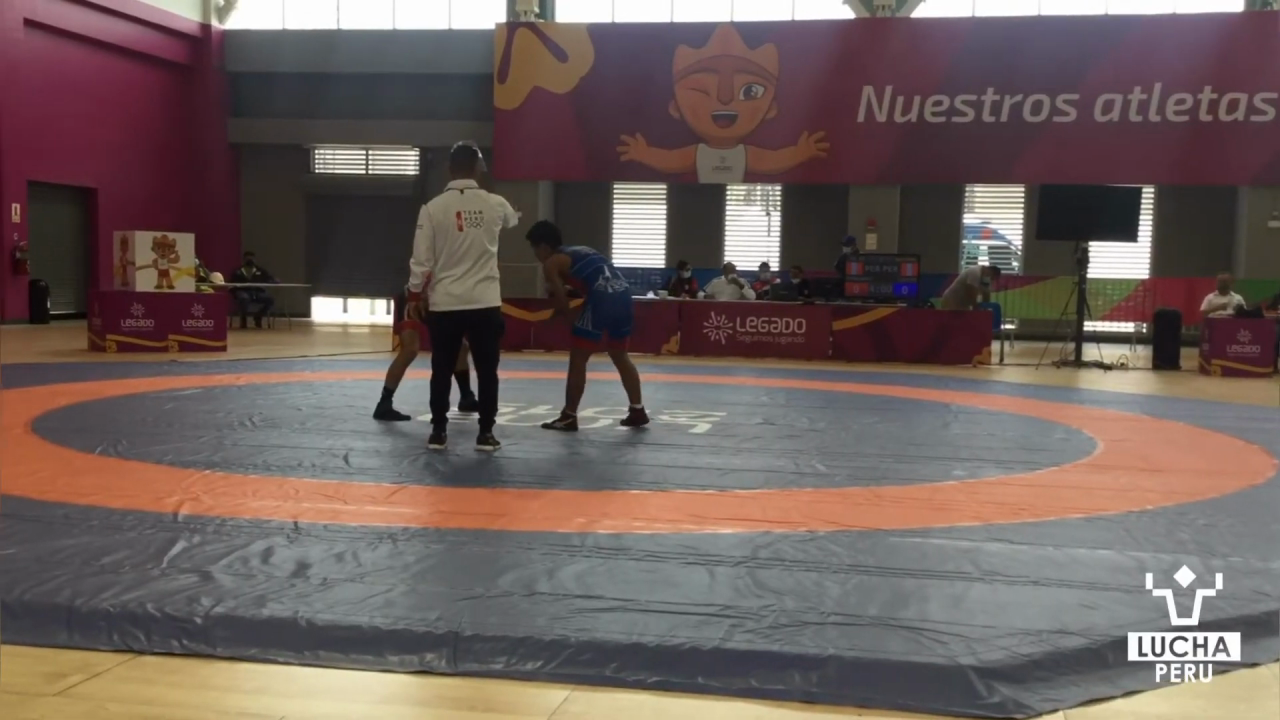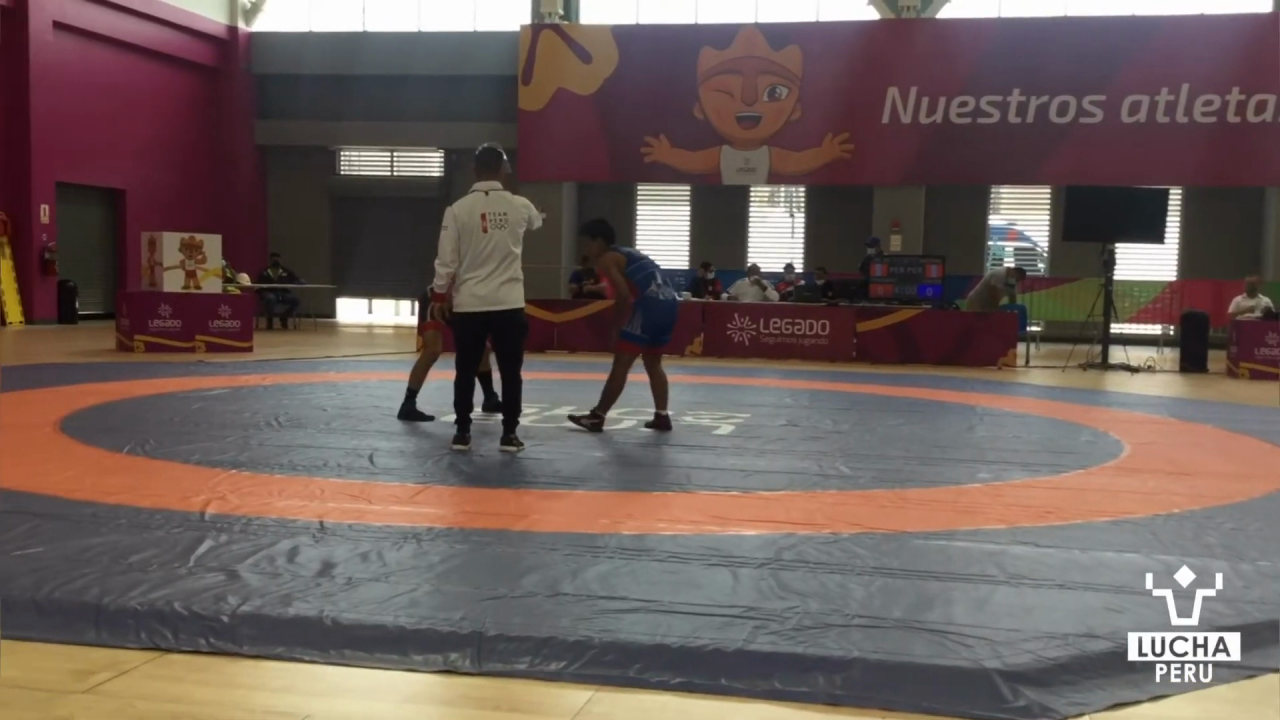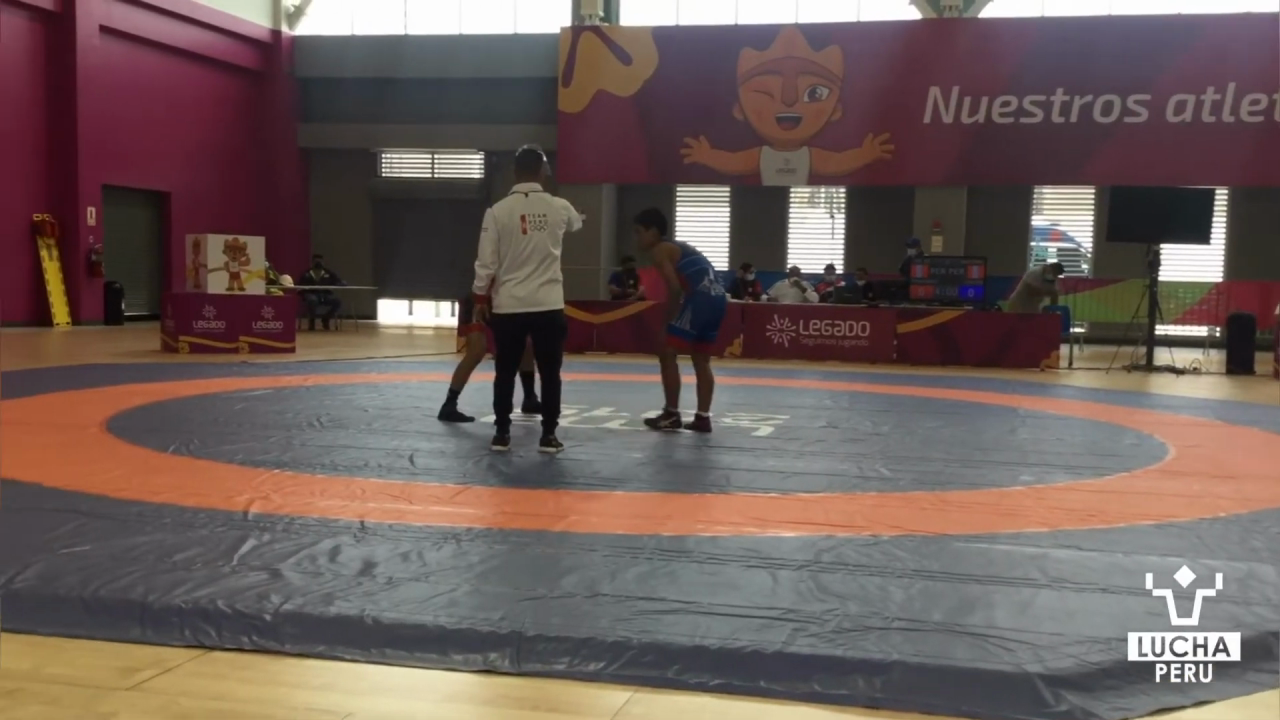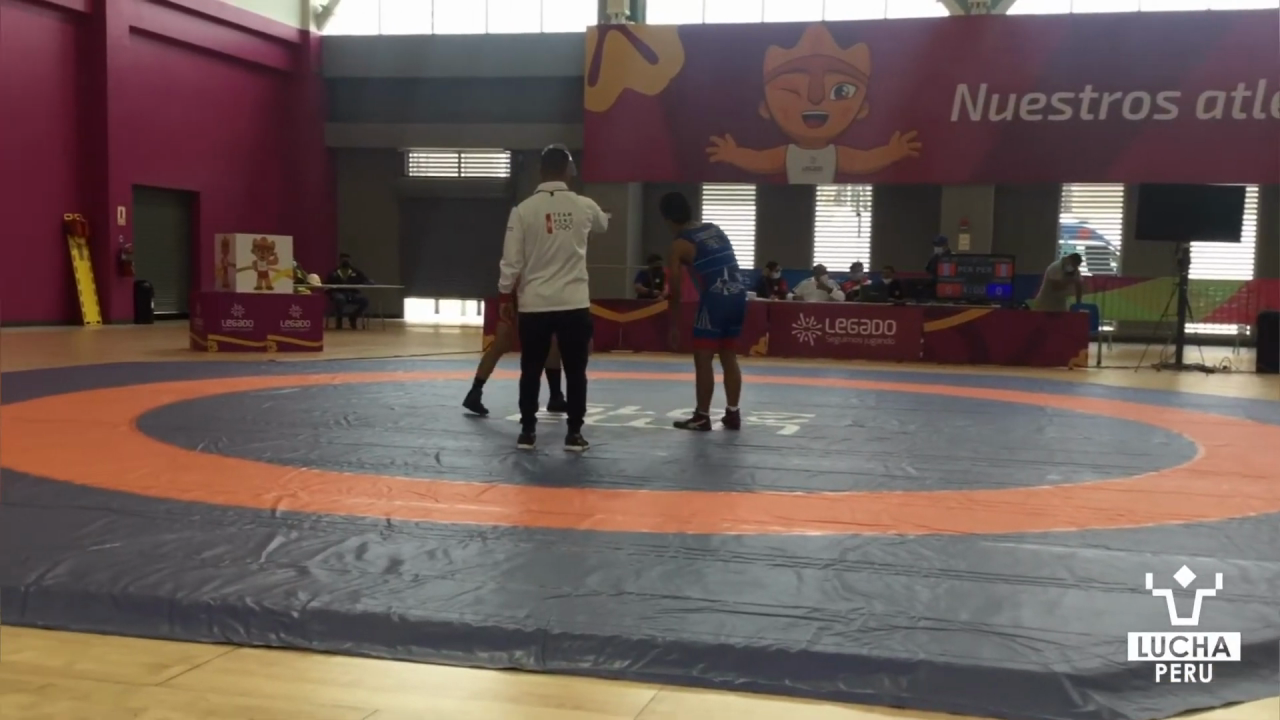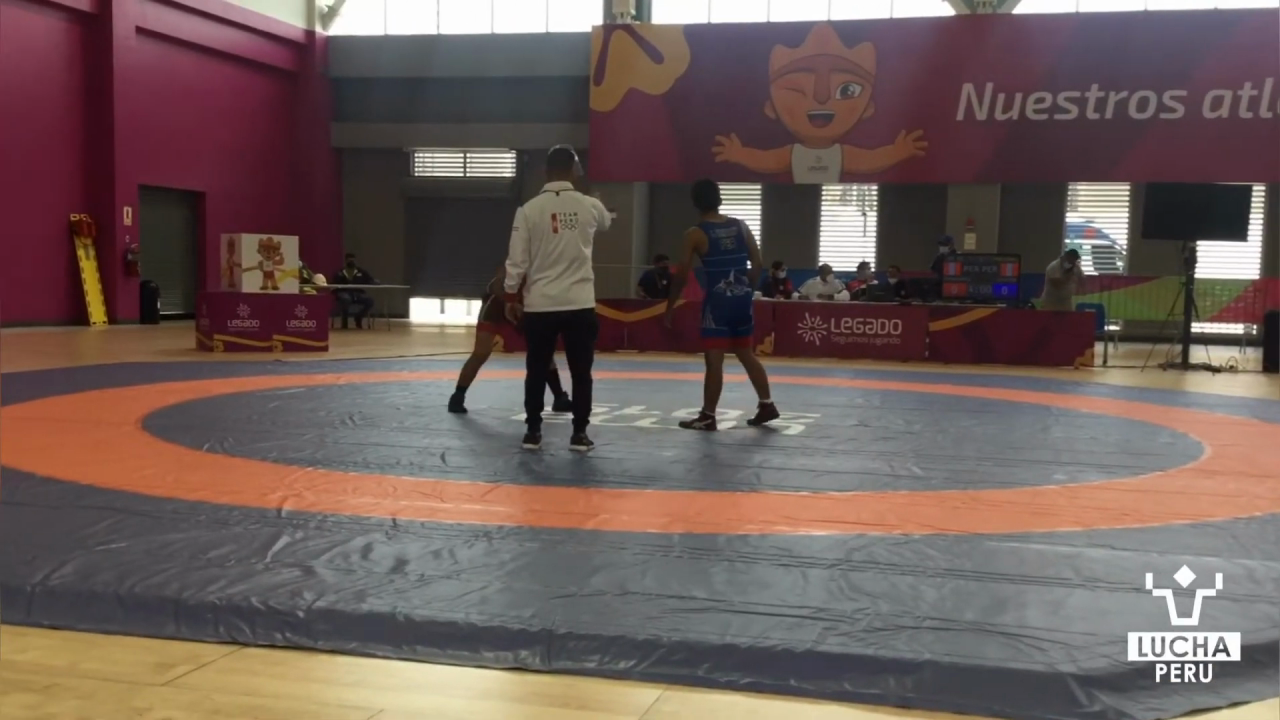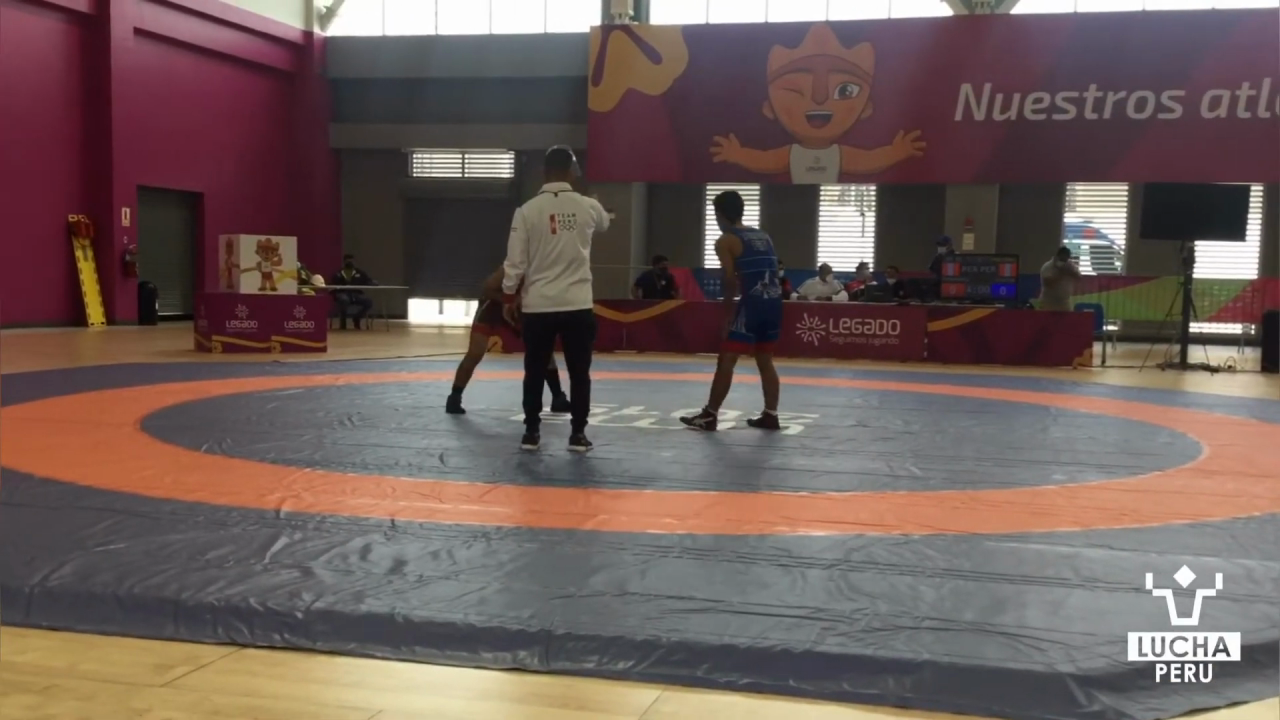
dt=0.4s
person 1, frame 1
left shoulder: (433, 207)
right shoulder: (496, 204)
left elbow: (422, 258)
right elbow: (512, 219)
left wrist: (415, 295)
left hip: (444, 303)
right hip: (485, 302)
left knee: (442, 370)
right knee: (487, 370)
left ankle: (438, 432)
right ankle: (486, 433)
person 1, frame 2
left shoulder: (458, 209)
right shoulder: (521, 206)
left elbow: (446, 260)
right elbow: (536, 221)
left wrist: (439, 296)
left hip: (468, 304)
right hip: (509, 303)
left knee: (466, 371)
right knee: (511, 372)
left ankle: (463, 433)
right ankle: (510, 434)
person 1, frame 3
left shoulder: (498, 211)
right shoulder: (560, 208)
left elbow: (486, 262)
right elbow: (576, 224)
left wrist: (480, 298)
left hip: (508, 306)
right hip: (548, 305)
left knee: (505, 372)
right knee: (549, 373)
left ankle: (502, 434)
right ankle: (548, 436)
person 1, frame 4
left shoulder: (523, 209)
right shoulder: (585, 206)
left elbow: (512, 260)
right elbow: (602, 226)
left wrist: (505, 297)
left hip: (534, 304)
right hip: (574, 304)
left knee: (531, 371)
right knee: (575, 371)
left ankle: (527, 432)
right ankle: (574, 434)
person 1, frame 5
left shoulder: (530, 209)
right shoulder: (591, 206)
left elbow: (517, 260)
right elbow: (606, 223)
left wrist: (511, 296)
left hip: (540, 304)
right hip: (580, 303)
left knee: (537, 371)
right knee: (581, 372)
left ankle: (533, 432)
right ankle: (579, 434)
person 1, frame 6
left shoulder: (527, 210)
right shoulder: (589, 206)
left elbow: (515, 261)
right elbow: (604, 223)
left wrist: (509, 297)
left hip: (537, 305)
right hip: (578, 304)
left knee: (535, 371)
right knee: (579, 372)
left ankle: (531, 432)
right ankle: (578, 434)
person 2, frame 1
left shoulder: (552, 262)
right shoulder: (581, 251)
left elbow: (561, 301)
left wrist: (556, 317)
left hip: (602, 299)
right hip: (623, 296)
left knee: (578, 359)
right knee: (620, 356)
left ankle: (569, 417)
right ankle: (637, 411)
person 2, frame 2
left shoulder: (606, 259)
right shoulder: (628, 254)
left elbow: (624, 294)
left wrist: (622, 321)
left hip: (650, 304)
right hip: (669, 303)
left knee: (622, 362)
right knee: (653, 363)
left ankle: (597, 416)
right ankle: (662, 417)
person 2, frame 3
left shoulder: (660, 249)
right shoulder: (679, 246)
left elbow: (673, 287)
left wrist: (672, 314)
left hip: (700, 300)
right hip: (717, 299)
left knee: (667, 354)
right knee: (702, 362)
left ankle: (672, 414)
right ankle: (703, 418)
person 2, frame 4
left shoulder: (679, 244)
right shoulder: (715, 230)
left elbow: (675, 289)
left wrist: (673, 324)
left hip: (714, 300)
right hip: (737, 295)
left knee: (703, 360)
right knee: (728, 358)
left ankle: (702, 417)
right ankle: (733, 413)
person 2, frame 5
left shoulder: (695, 234)
right shoulder: (741, 227)
left elbow: (683, 275)
right elbow: (757, 264)
left wrist: (670, 307)
left hip: (717, 300)
right hip: (742, 298)
left knee: (714, 360)
right knee: (747, 354)
left ankle: (707, 417)
right ankle: (767, 406)
person 2, frame 6
left shoulder: (725, 241)
right shoulder: (764, 236)
left elbow: (730, 278)
right elbow: (771, 272)
left wrist: (729, 306)
left hip: (753, 303)
right hip: (773, 301)
left knee: (727, 360)
right knee: (765, 361)
left ankle: (709, 415)
right ankle: (770, 415)
person 3, frame 1
left shoulder: (747, 155)
right shoulder: (695, 154)
left elbow: (774, 161)
right elbow: (667, 161)
left wrist: (800, 153)
right wrist: (644, 155)
person 3, frame 2
left shoulder: (771, 156)
right shoulder: (719, 155)
left elbow: (798, 163)
right elbow: (692, 162)
left wrist: (825, 155)
right wrist: (668, 156)
person 3, frame 3
left shoulder: (811, 157)
right shoulder: (759, 156)
left elbow: (839, 163)
right elbow: (731, 163)
left wrist: (865, 155)
right wrist: (707, 157)
person 3, frame 4
left shoulder: (838, 155)
right shoulder: (785, 154)
left elbow: (865, 161)
right elbow: (757, 161)
left wrist: (892, 153)
right wrist: (733, 155)
person 3, frame 5
left shoulder: (844, 154)
right shoulder: (791, 154)
left elbow: (871, 161)
right elbow: (763, 161)
left wrist: (898, 152)
right wrist: (739, 155)
person 3, frame 6
left shoulder: (842, 154)
right shoulder: (789, 154)
left elbow: (869, 161)
right elbow: (761, 161)
left wrist: (896, 153)
right wrist: (738, 155)
